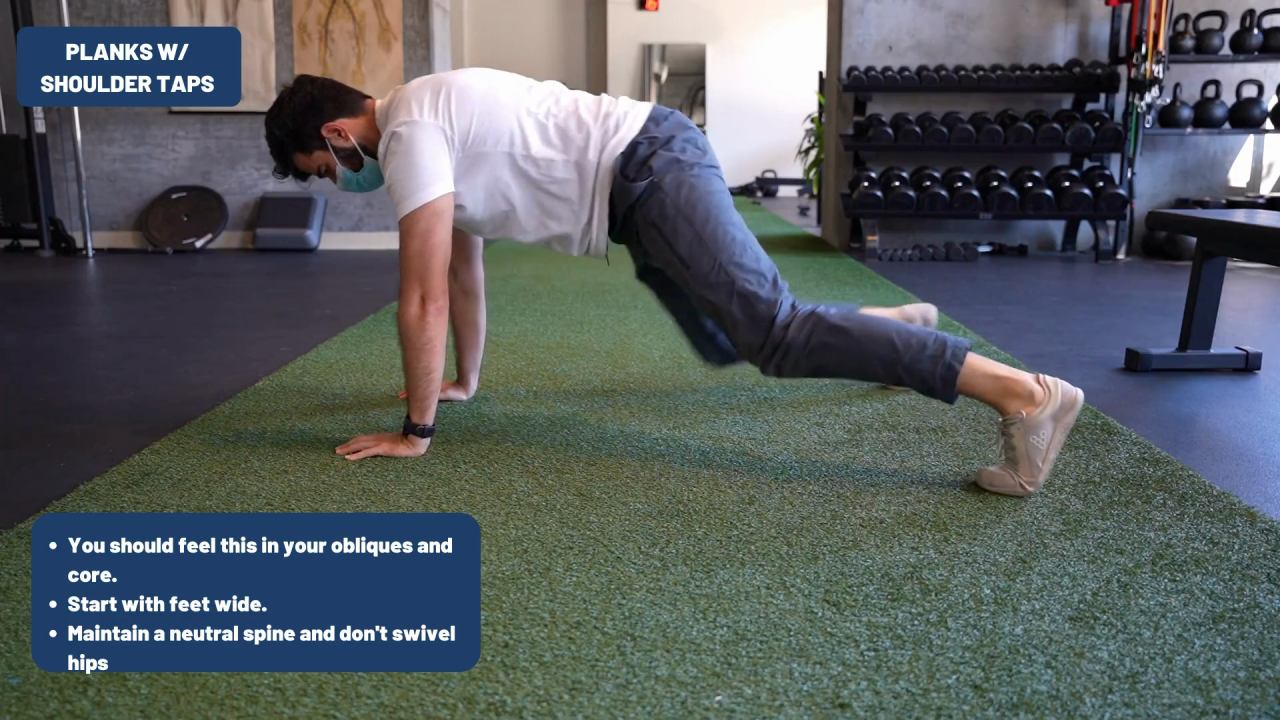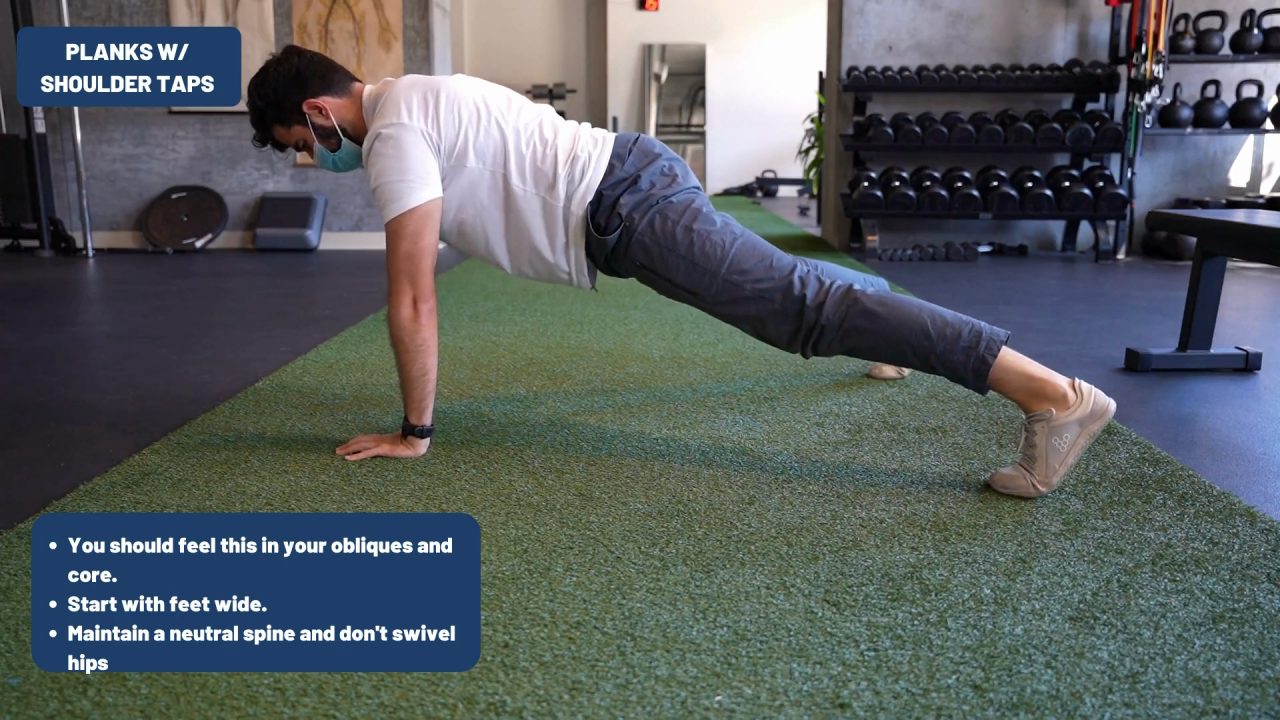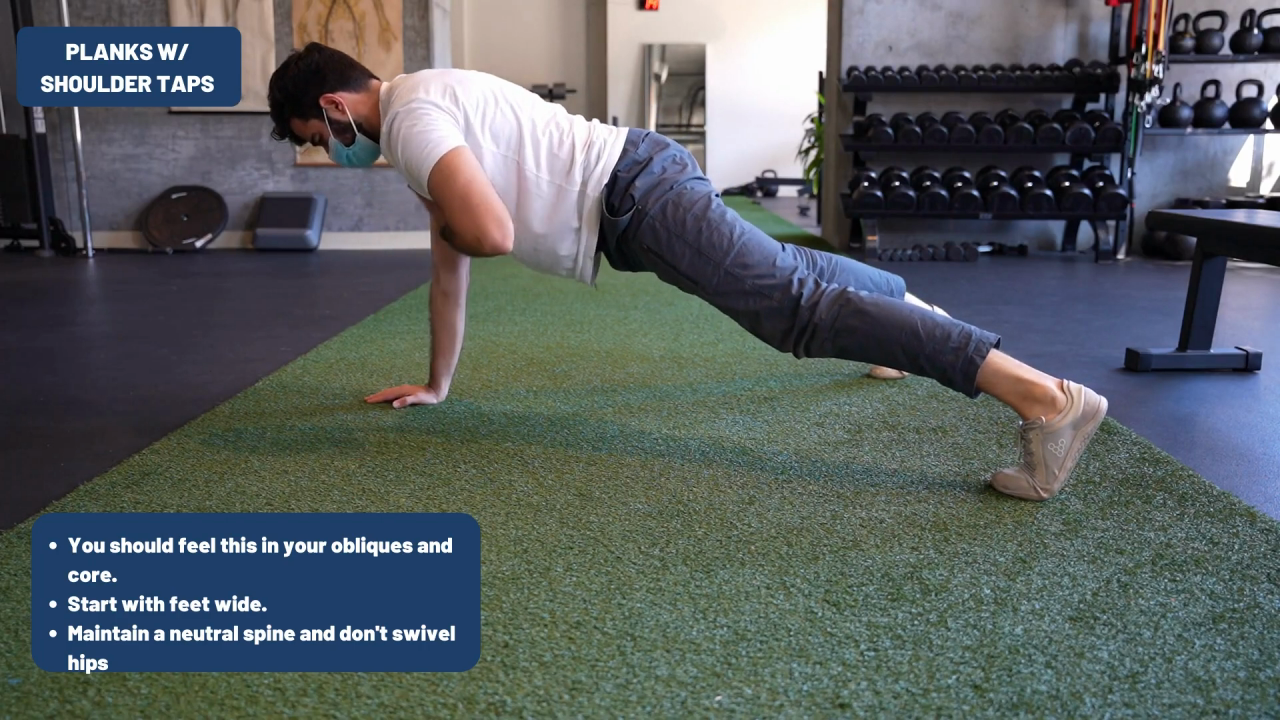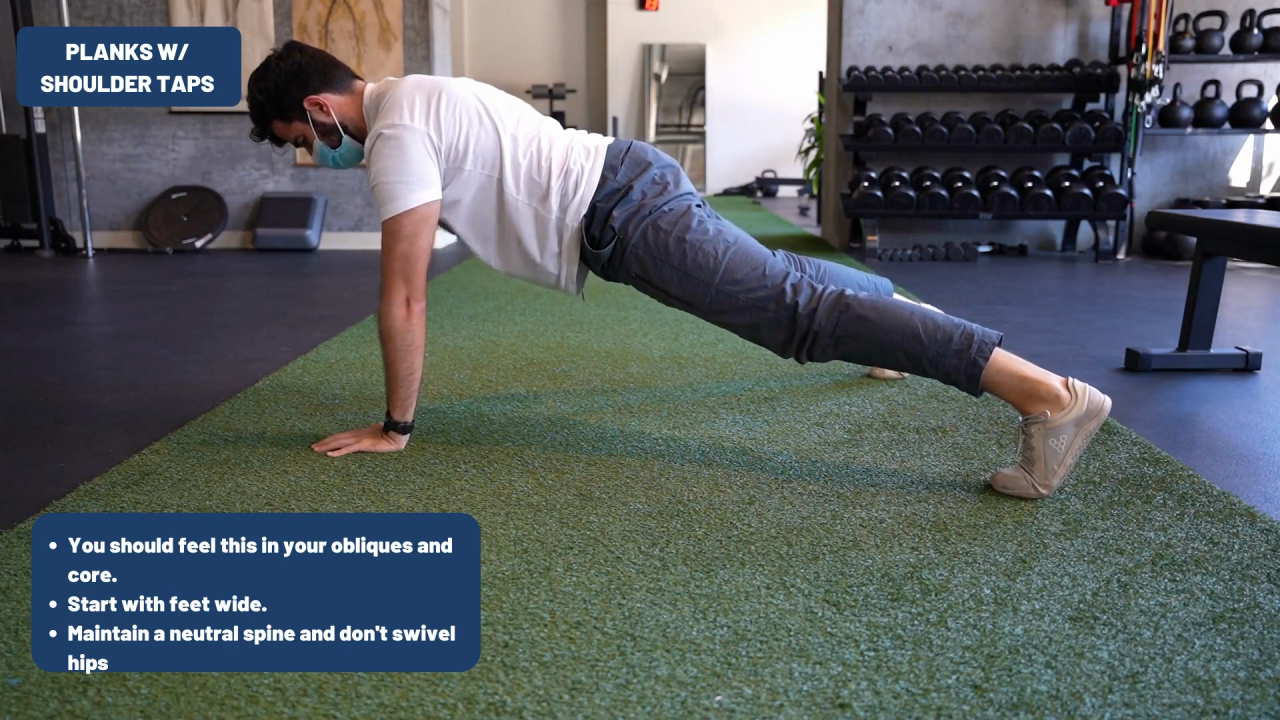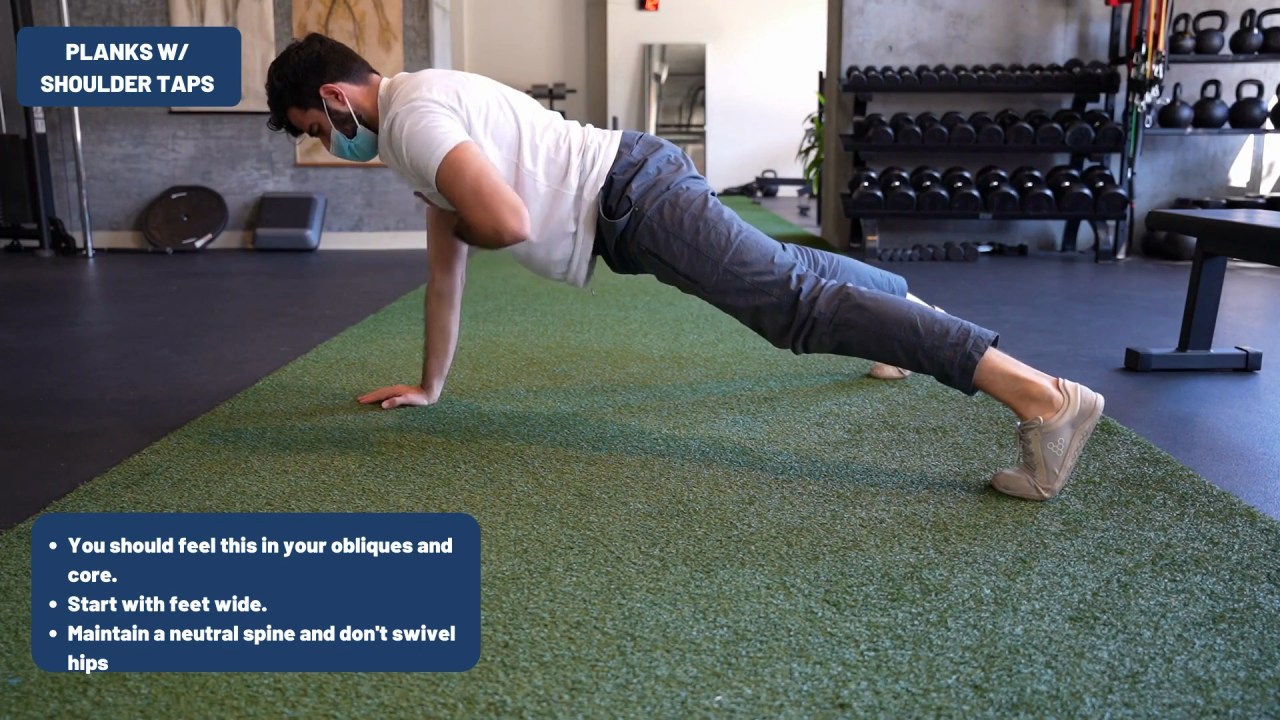
dt=1s
person 1, frame 1
left shoulder: (405, 136)
right shoulder: (427, 120)
left elbow: (422, 295)
right elbow: (462, 264)
left wrist: (415, 428)
right wrist: (463, 378)
left hip: (649, 167)
right hip: (650, 163)
left knee: (776, 329)
right knee: (722, 340)
left ankle: (1024, 395)
right ankle: (902, 320)
person 1, frame 2
left shoulder: (391, 136)
right shoulder: (413, 104)
left elbow: (411, 298)
right elbow: (498, 210)
left wrist: (414, 429)
right wrist: (430, 240)
left hip: (627, 208)
right hip: (630, 180)
left knee: (798, 305)
right knee: (776, 278)
left ankle: (1054, 395)
right ankle: (896, 309)
person 1, frame 3
left shoulder: (411, 117)
right shoulder: (424, 111)
left elbow: (490, 233)
right elbow: (455, 244)
left wrist: (443, 234)
right wrist: (435, 382)
left hip: (639, 194)
right hip: (639, 190)
left knee: (797, 304)
right knee: (781, 270)
left ankle: (1044, 397)
right ankle: (906, 306)
person 1, frame 4
left shoulder: (394, 137)
right shoulder: (416, 100)
left elbow: (403, 299)
left wrist: (395, 426)
right wrist: (428, 231)
left hip: (622, 215)
right hip: (628, 180)
left knee: (792, 310)
right knee: (777, 279)
left ankle: (1048, 394)
right ankle: (902, 306)
person 1, frame 5
left shoulder: (412, 117)
right shoulder: (417, 111)
left elbow: (506, 221)
right elbow: (444, 253)
left wrist: (455, 246)
right wrist: (430, 382)
left hip: (634, 196)
right hip: (633, 194)
left knee: (795, 300)
right knee: (782, 269)
left ankle: (1043, 396)
right ankle: (911, 306)
